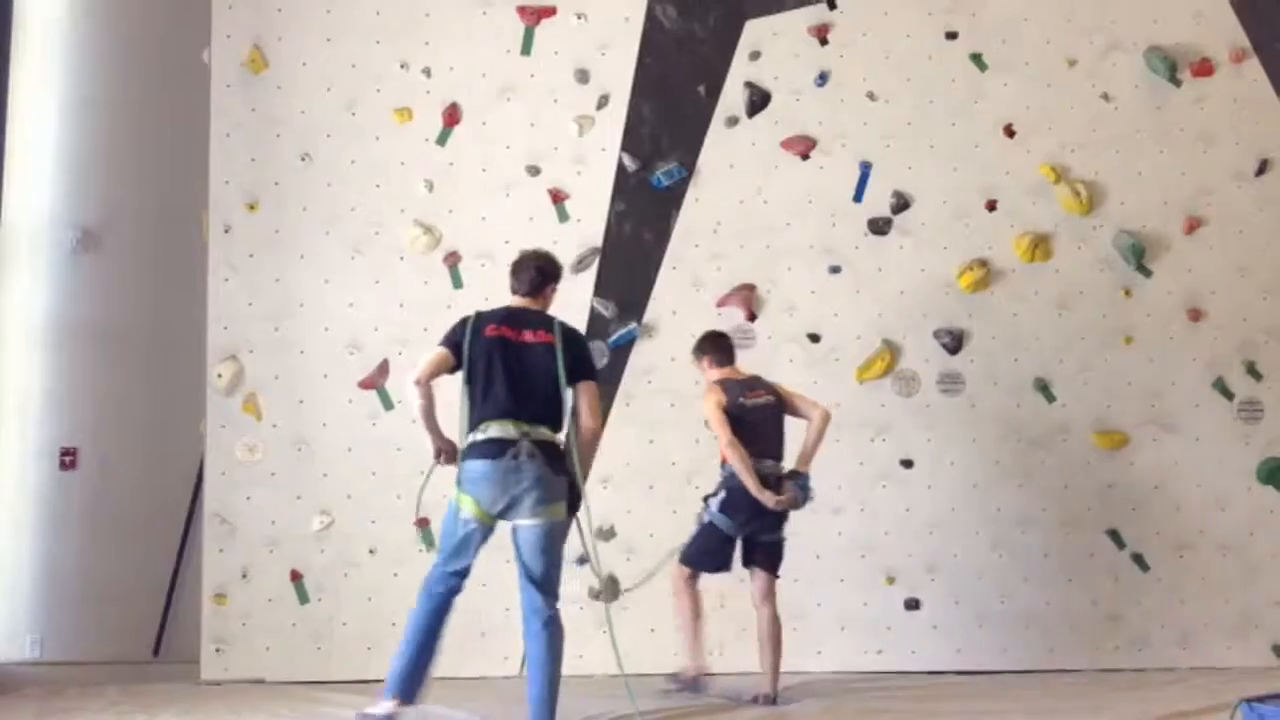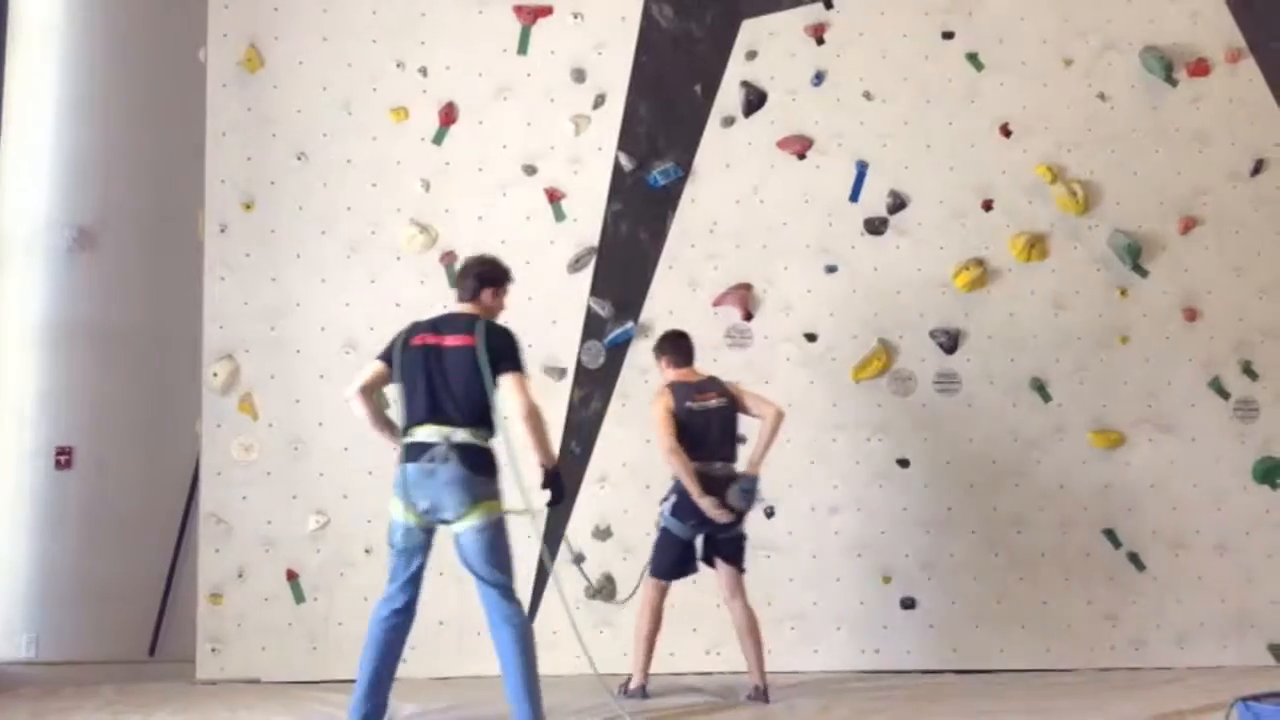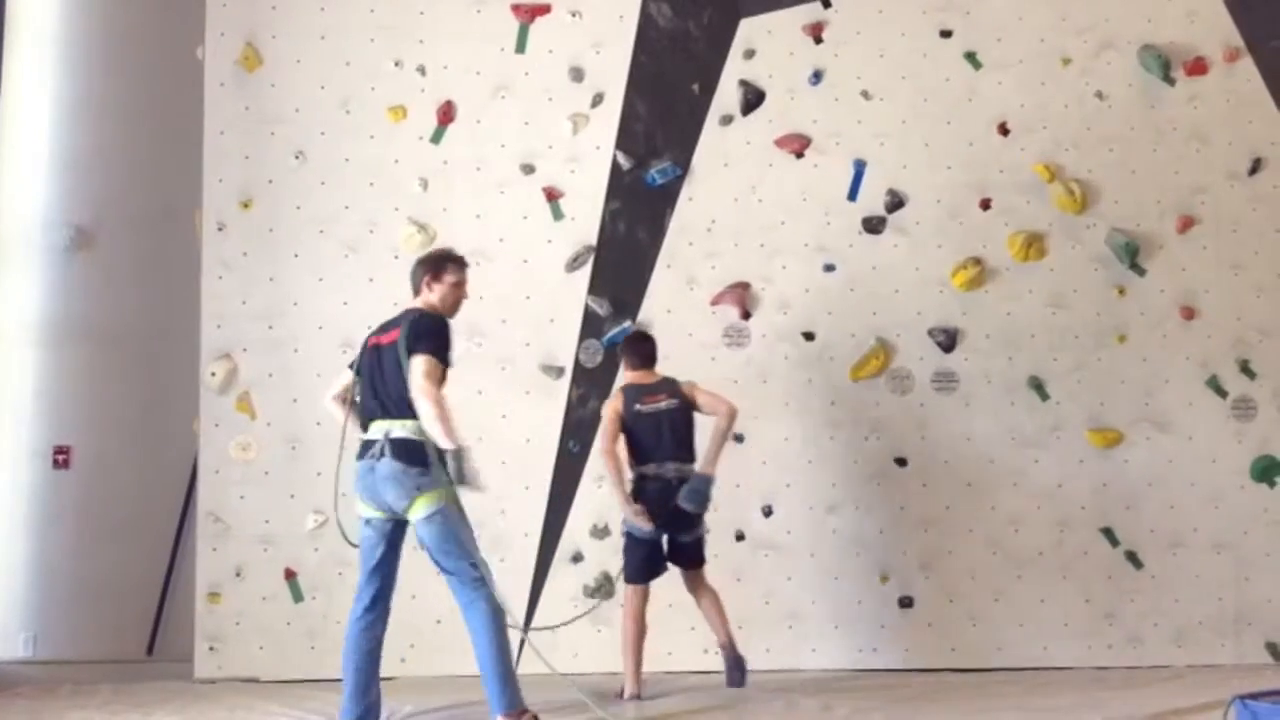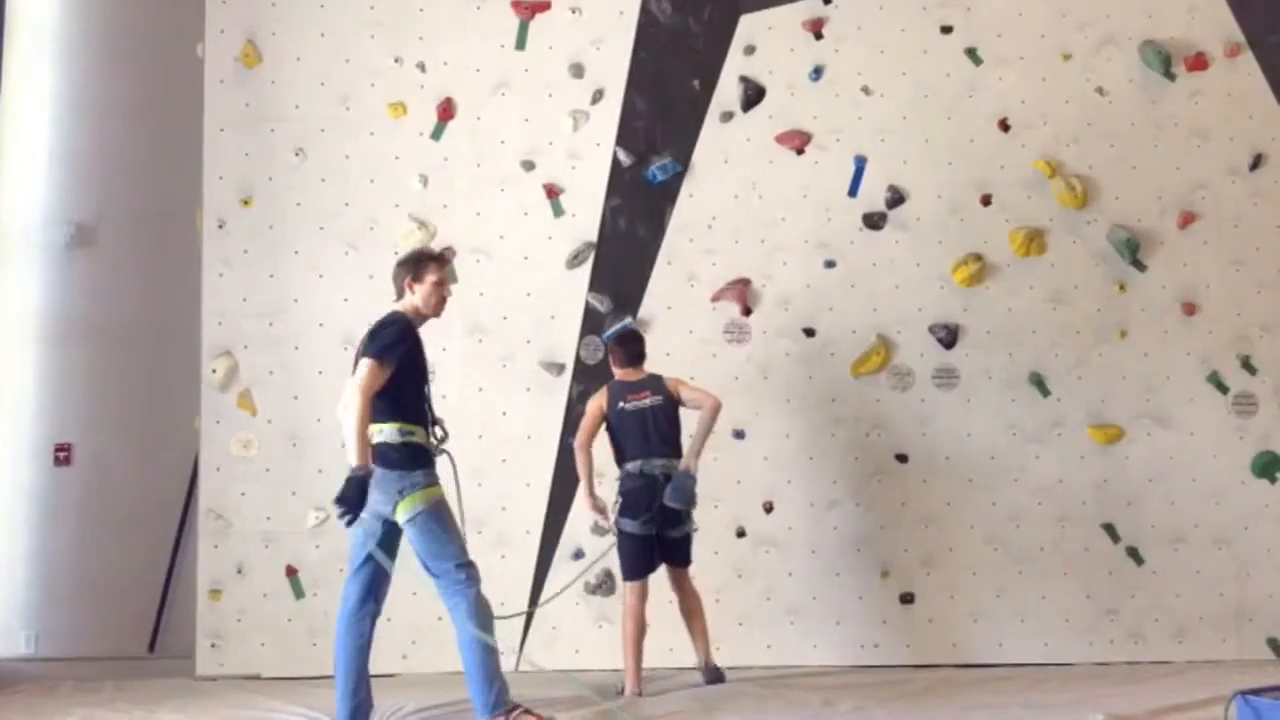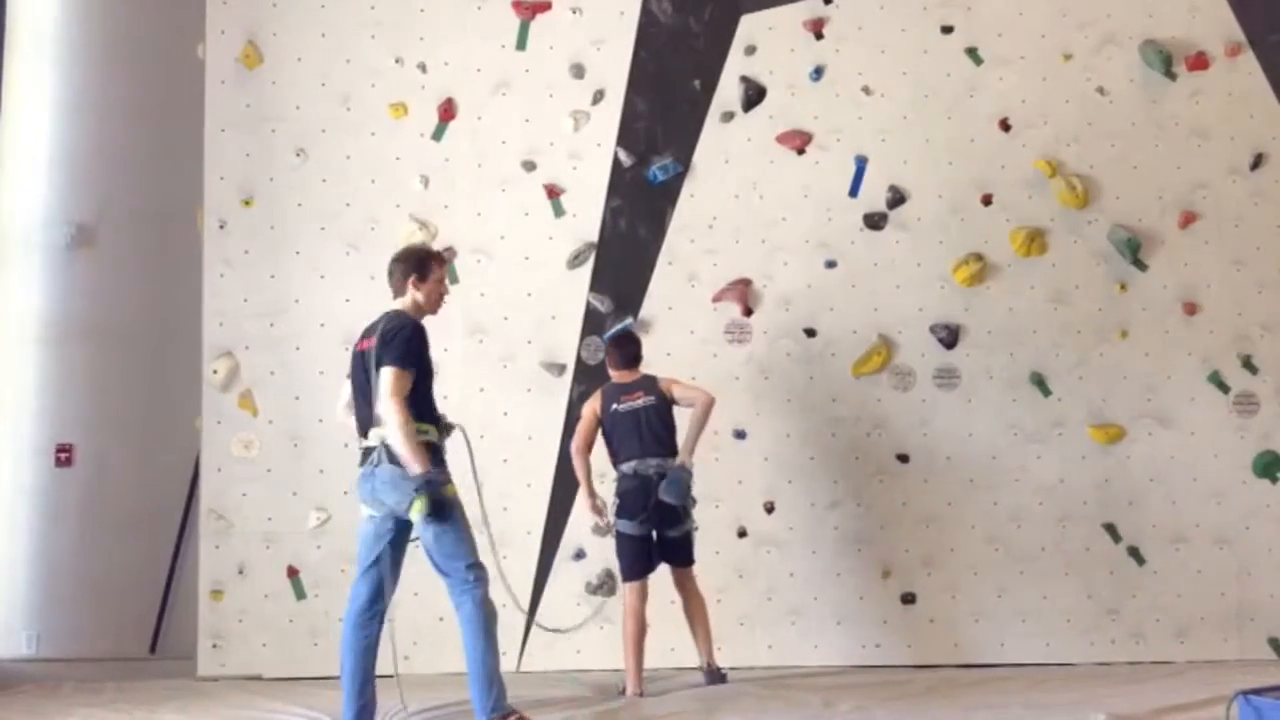
dt=0.3s
person 1, frame 1
left shoulder: (476, 325)
right shoulder: (567, 338)
left elbow: (421, 378)
right elbow: (590, 423)
left wrist: (436, 438)
right wrist: (576, 479)
left hip: (483, 466)
right hip: (543, 471)
left knee: (441, 583)
right knee: (540, 605)
person 1, frame 2
left shoulder: (413, 335)
right shoulder: (496, 337)
left elbow: (359, 391)
right elbow: (523, 407)
right wrist: (550, 466)
left hip: (414, 472)
right hip: (468, 474)
left knee: (398, 598)
right knee: (502, 603)
person 1, frame 3
left shoulder: (380, 334)
right shoulder: (429, 325)
left elbow: (335, 398)
right elbow: (424, 388)
right wrist: (454, 449)
left hip: (371, 469)
right hip: (411, 467)
left knee: (370, 599)
right knee: (473, 583)
person 1, frame 4
left shoulder: (383, 332)
right shoulder: (398, 329)
left elbow: (353, 401)
right elbow: (357, 395)
right wrist: (358, 470)
left hip: (375, 476)
right hip: (403, 471)
left knee: (361, 598)
right knee: (459, 582)
person 1, frame 5
left shoulder: (370, 334)
right shoulder: (407, 329)
left elbow: (350, 408)
right elbow: (391, 403)
right wrist: (426, 472)
left hip: (374, 472)
right hip: (409, 472)
left knee: (367, 597)
right knee: (468, 583)
person 2, frame 1
left shoulder: (712, 393)
right shoulder: (767, 388)
left elbow: (728, 441)
right elbow: (820, 415)
left wrist: (759, 492)
right wrist: (800, 466)
left hip: (736, 495)
right hip: (775, 494)
left knee: (684, 575)
right knee: (763, 598)
left ankle: (693, 667)
right ankle: (770, 689)
person 2, frame 2
left shoulder: (665, 397)
right shoulder: (725, 388)
left elbow: (670, 448)
right elbow: (774, 414)
left wrist: (700, 498)
right wrist: (753, 468)
left hip: (687, 498)
right hip: (728, 495)
left knee: (655, 589)
right knee: (734, 593)
left ankle: (638, 681)
right ankle: (759, 684)
person 2, frame 3
left shoulder: (618, 400)
right shoulder: (682, 389)
left elbow: (608, 448)
right elbow: (728, 410)
left wrist: (626, 501)
right wrist: (709, 463)
left hip: (648, 495)
right hip: (686, 494)
left knee: (635, 595)
right knee: (697, 580)
left ankle: (631, 687)
right ankle: (729, 648)
person 2, frame 4
left shoulder: (604, 397)
right shoulder: (667, 385)
left elbow: (582, 443)
right elbow: (712, 403)
left wrist: (589, 494)
right wrist: (692, 456)
left hip: (635, 492)
right hip: (673, 488)
left knee: (634, 593)
right knee: (681, 579)
left ankle: (632, 684)
right ankle: (706, 663)
person 2, frame 5
left shoulder: (598, 400)
right shoulder: (661, 385)
left elbow: (578, 448)
right elbow: (705, 399)
left wrist: (589, 494)
right wrist: (687, 450)
left hip: (632, 493)
left knee: (634, 593)
right knee: (686, 581)
left ankle: (634, 684)
right ankle: (709, 665)
